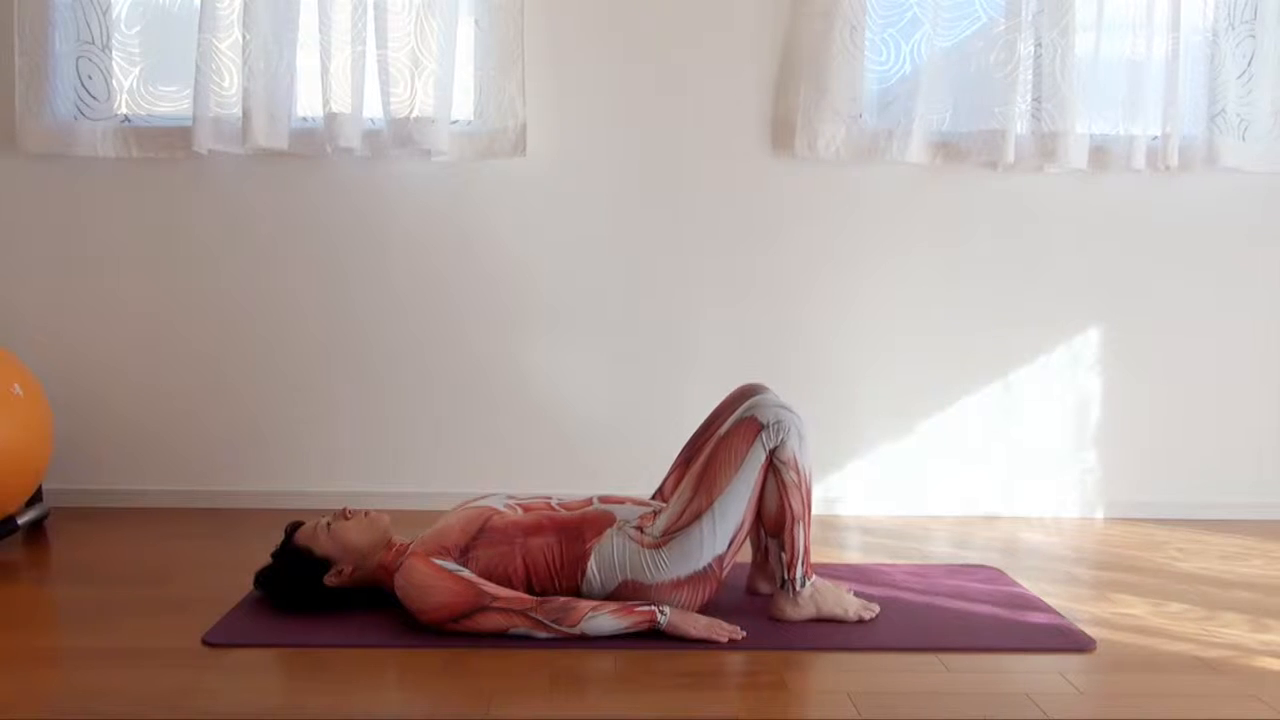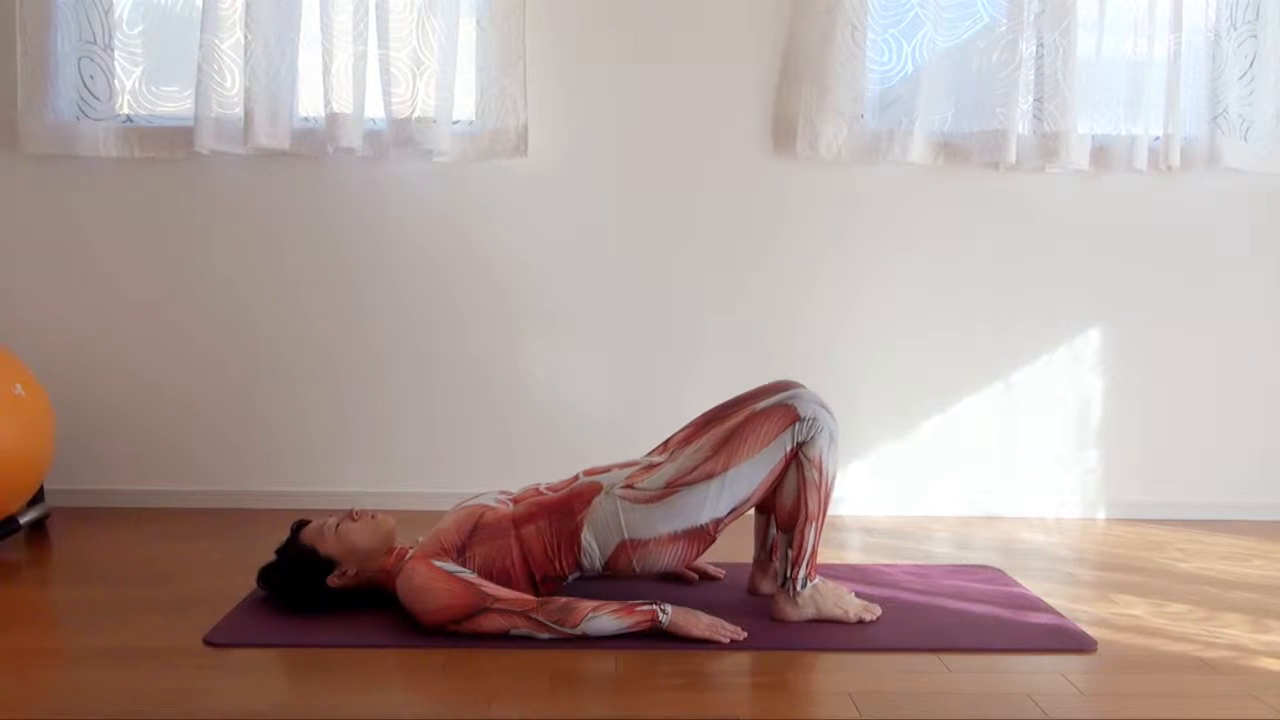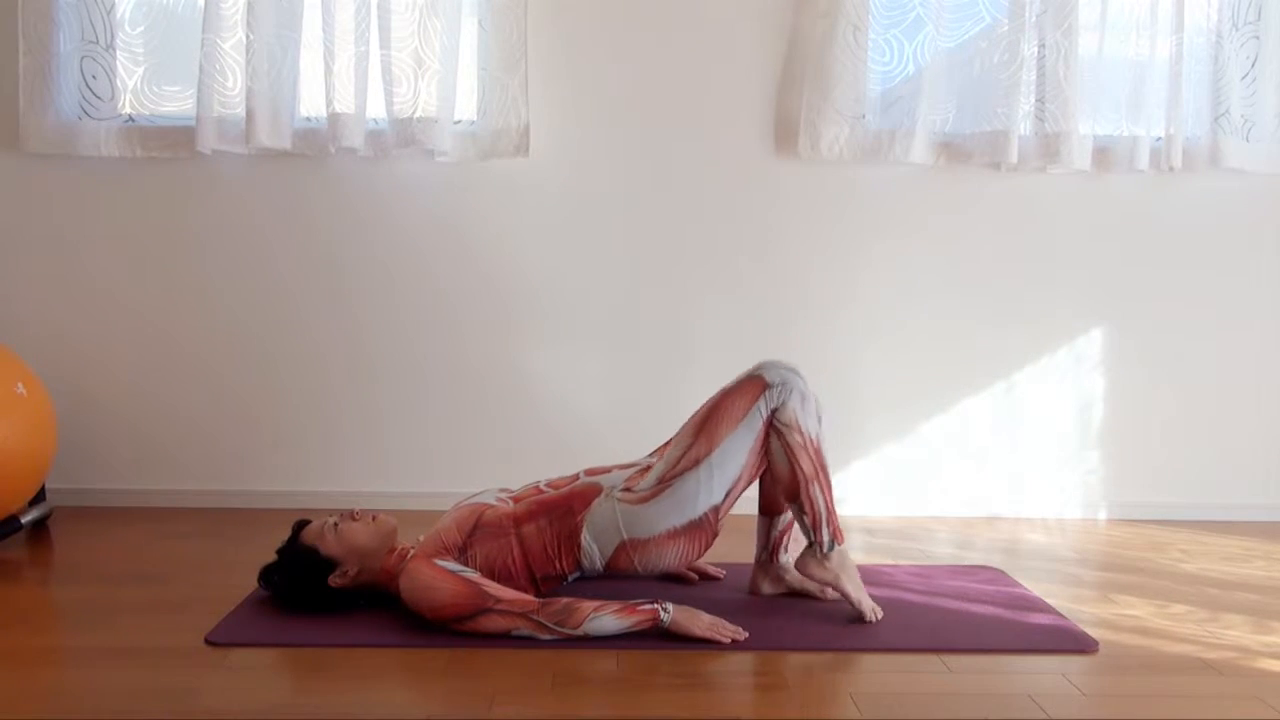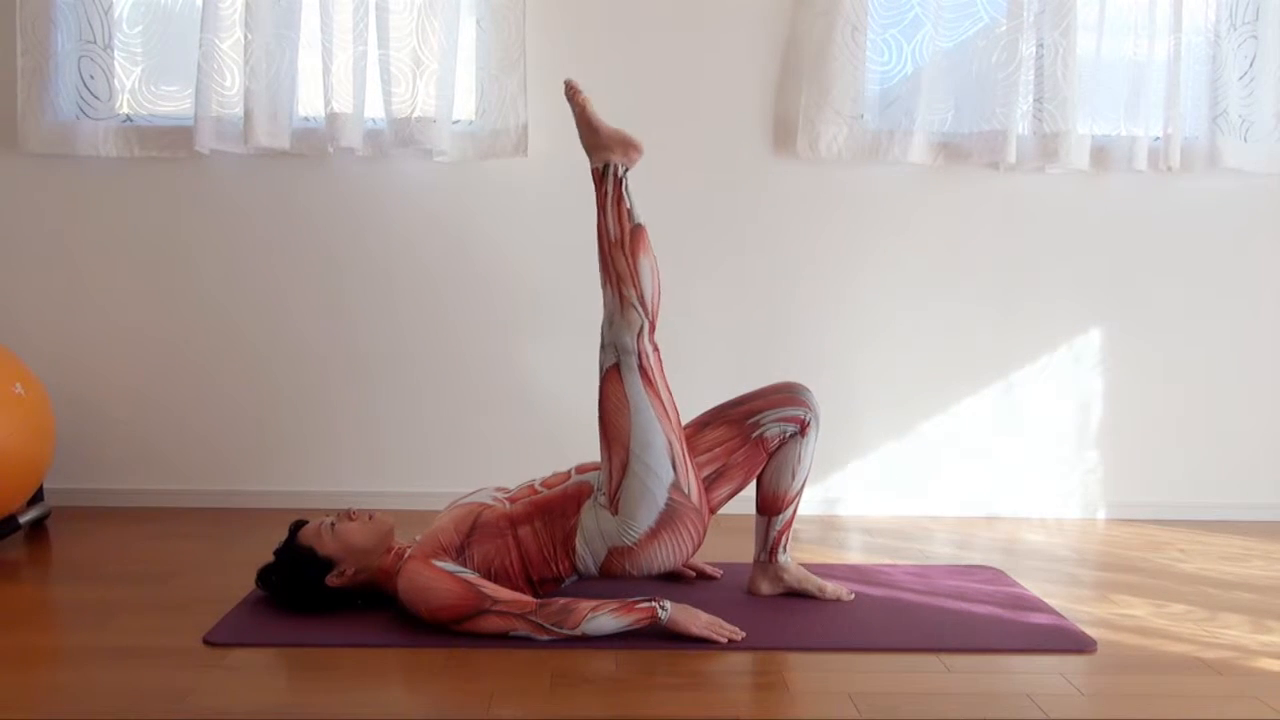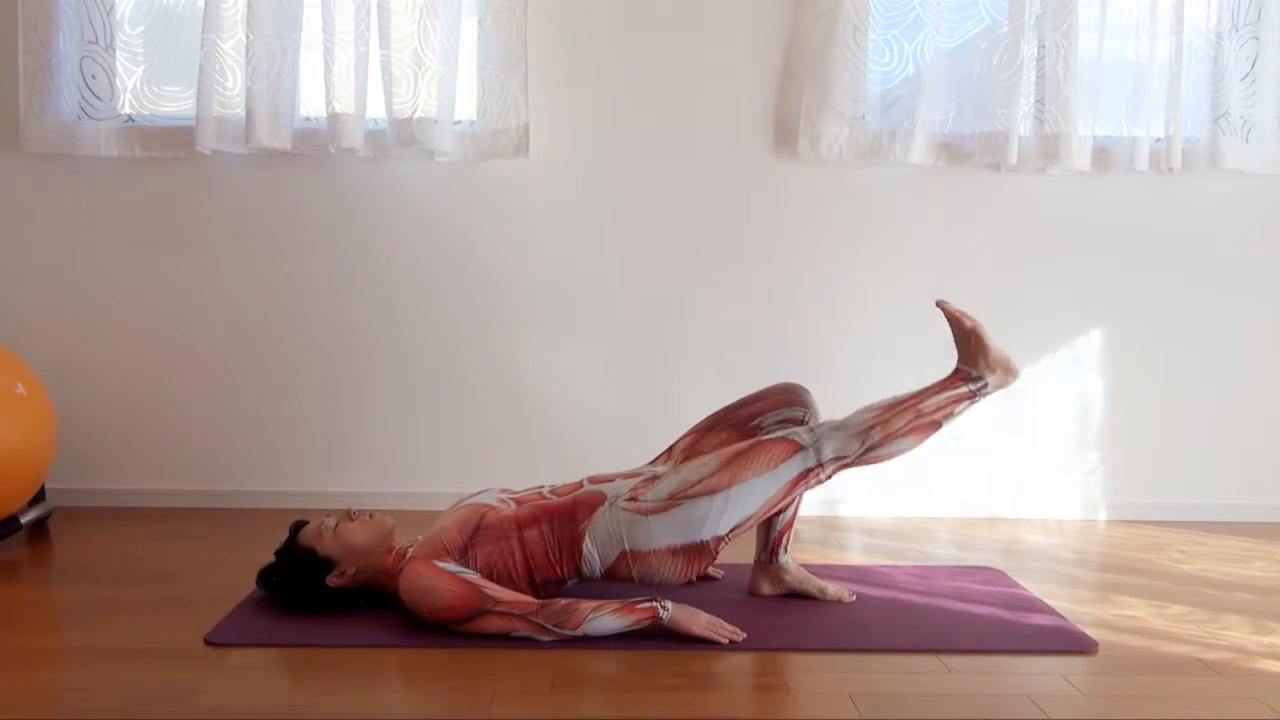
dt=1s
person 1, frame 1
left shoulder: (424, 554)
right shoulder: (418, 585)
right elbow: (540, 617)
left wrist: (653, 517)
right wrist: (665, 616)
left hip: (640, 527)
right hip: (658, 569)
left knee: (754, 401)
right knee: (771, 419)
left ankle: (770, 573)
right ankle: (798, 594)
person 1, frame 2
left shoulder: (424, 557)
right shoulder: (420, 589)
right elbow: (542, 616)
right wrist: (666, 615)
left hip: (623, 498)
right hip: (631, 523)
left knee: (786, 399)
right knee: (807, 415)
left ankle: (771, 569)
right ankle: (799, 593)
person 1, frame 3
left shoulder: (432, 554)
right shoulder: (420, 585)
right elbow: (541, 618)
right wrist: (667, 614)
left hip: (630, 502)
right hip: (640, 527)
left knee: (789, 406)
right knee: (777, 382)
left ankle: (774, 567)
right ankle: (825, 553)
person 1, frame 4
left shoulder: (426, 554)
right shoulder: (418, 585)
right elbow: (538, 619)
right wrist: (664, 611)
left hip: (649, 517)
right hip: (631, 534)
right knee: (626, 342)
left ankle: (772, 566)
person 1, frame 5
left shoulder: (430, 553)
right shoulder: (419, 585)
right elbow: (539, 619)
right wrist: (666, 613)
left hip: (626, 502)
right hip: (629, 535)
left knee: (788, 401)
right knee: (813, 445)
left ankle: (774, 568)
right ankle: (973, 376)
